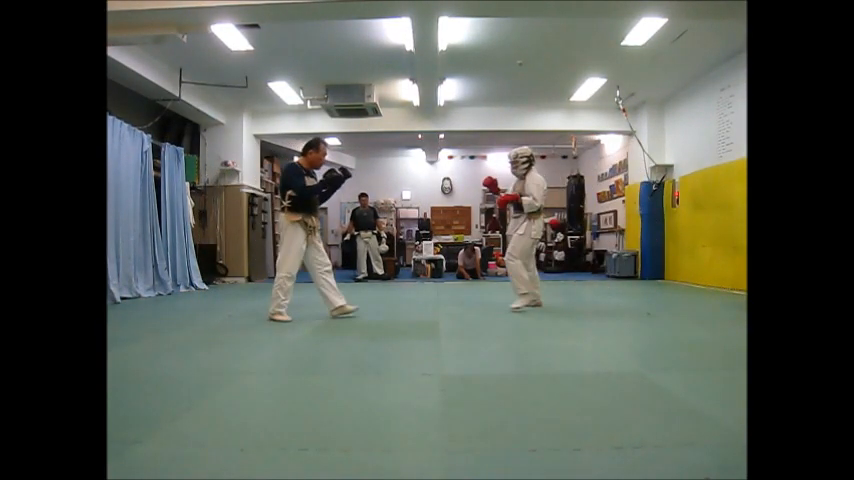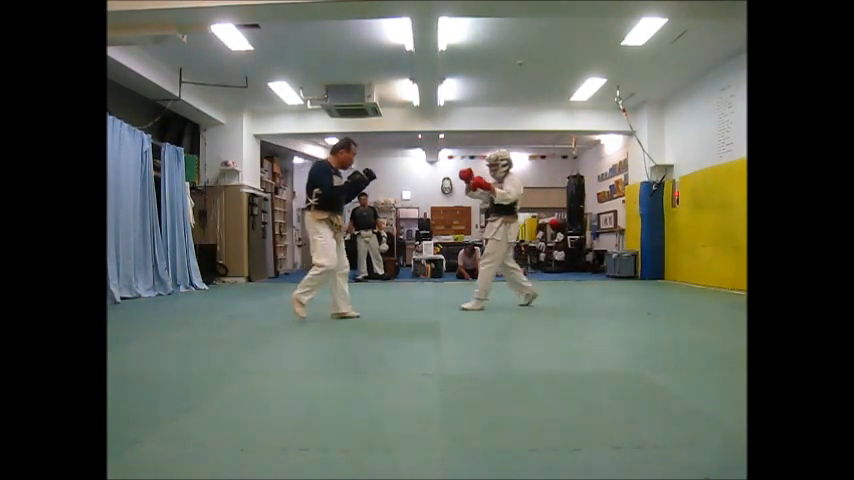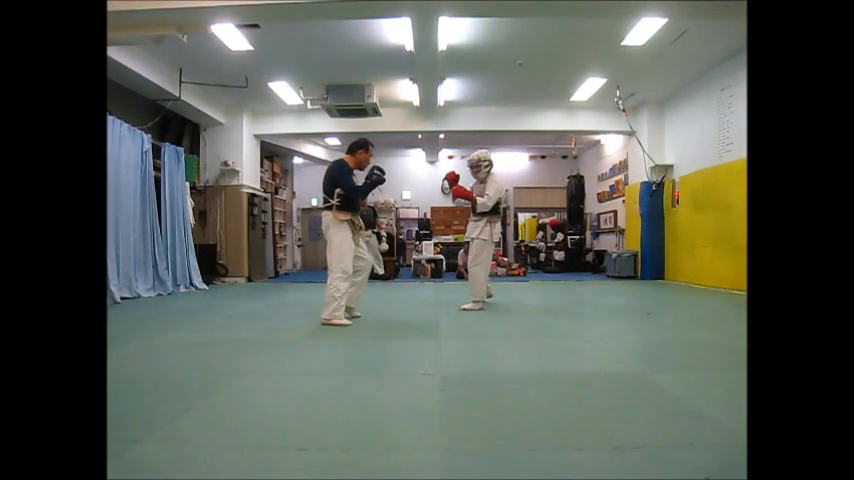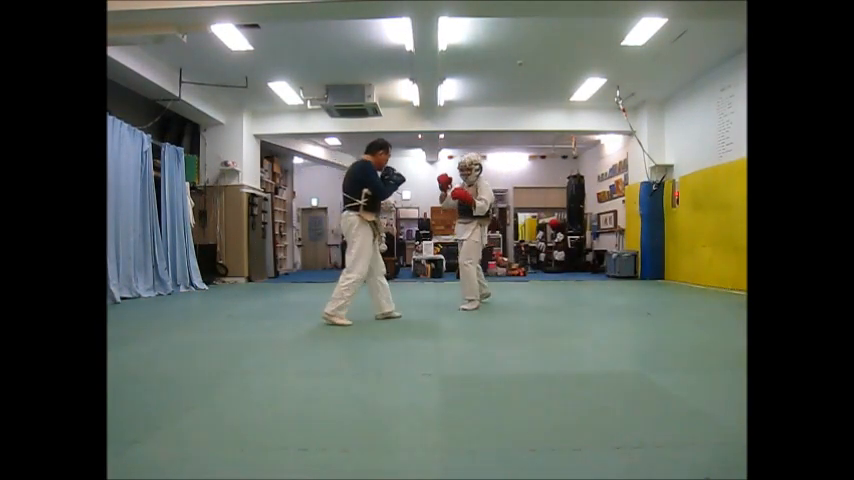
dt=0.3s
person 1, frame 1
left shoulder: (310, 173)
right shoulder: (291, 169)
left elbow: (318, 199)
right elbow: (304, 193)
left wrist: (336, 184)
right wrist: (326, 182)
left hip: (309, 225)
right hip: (294, 223)
left knee: (323, 265)
right knee: (288, 269)
left ankle: (337, 305)
right ankle: (277, 310)
person 1, frame 2
left shoulder: (335, 172)
right shoulder: (320, 167)
left elbow: (343, 199)
right elbow: (329, 193)
left wrist: (360, 184)
right wrist: (352, 182)
left hip: (333, 223)
right hip: (318, 221)
left knee: (341, 267)
right knee: (326, 264)
left ankle: (341, 308)
right ankle: (300, 297)
person 1, frame 3
left shoulder: (347, 169)
right shoulder: (339, 167)
left elbow: (355, 196)
right elbow: (352, 193)
left wrist: (370, 182)
right wrist: (371, 183)
left hip: (349, 223)
right hip: (337, 222)
left knee: (364, 262)
right knee: (340, 270)
left ankle: (347, 305)
right ankle: (331, 314)
person 1, frame 4
left shoulder: (362, 167)
right shoulder: (366, 166)
right elbow: (381, 194)
left wrist: (385, 179)
right wrist: (395, 181)
left hip: (363, 223)
right hip: (358, 222)
left knee: (377, 268)
right knee: (357, 271)
left ankle: (385, 309)
right ankle: (332, 311)
person 2, frame 1
left shoulder: (535, 178)
right shoulder: (521, 180)
left elbow: (534, 202)
right elbow: (512, 203)
left wrist: (514, 198)
right wrist: (496, 191)
left hip: (529, 224)
right hip: (520, 223)
left knee: (512, 258)
right knee: (527, 262)
left ankle: (524, 295)
right ankle: (533, 297)
person 2, frame 2
left shoulder: (512, 181)
right shoulder: (497, 182)
left elbow: (507, 196)
right elbow: (477, 194)
left wrist: (486, 186)
right wrist: (469, 182)
left hip: (504, 227)
right hip: (497, 226)
left knee: (487, 262)
right knee: (506, 263)
left ankle: (479, 301)
right ankle: (528, 291)
person 2, frame 3
left shoulder: (494, 182)
right shoulder: (477, 184)
left elbow: (487, 203)
right elbow: (461, 200)
left wrist: (468, 195)
right wrist: (455, 186)
left hip: (487, 227)
right hip: (477, 226)
left knee: (477, 263)
right knee: (478, 262)
left ankle: (477, 301)
right ankle: (485, 291)
person 2, frame 4
left shoulder: (483, 185)
right shoulder: (462, 186)
left elbow: (482, 207)
right elbow: (446, 202)
left wrist: (470, 199)
right wrist: (444, 190)
left hip: (476, 229)
right hip: (462, 228)
left knee: (466, 262)
right knee: (472, 262)
left ankle: (472, 299)
right ankle: (483, 291)
